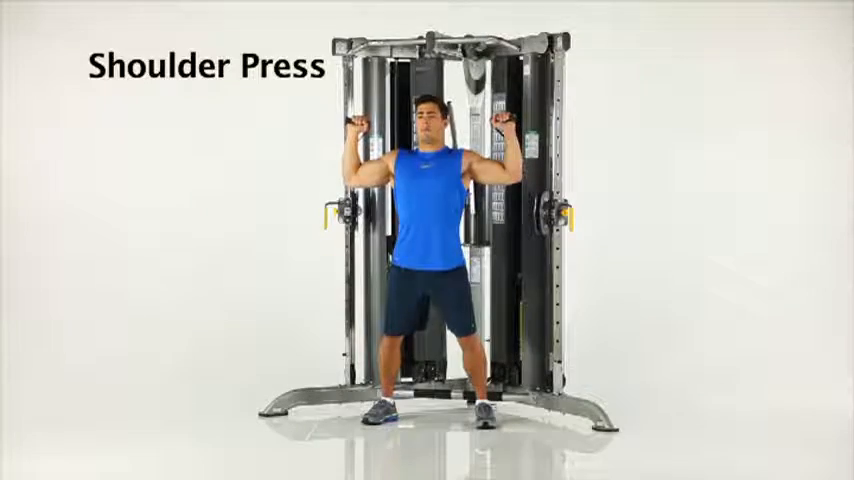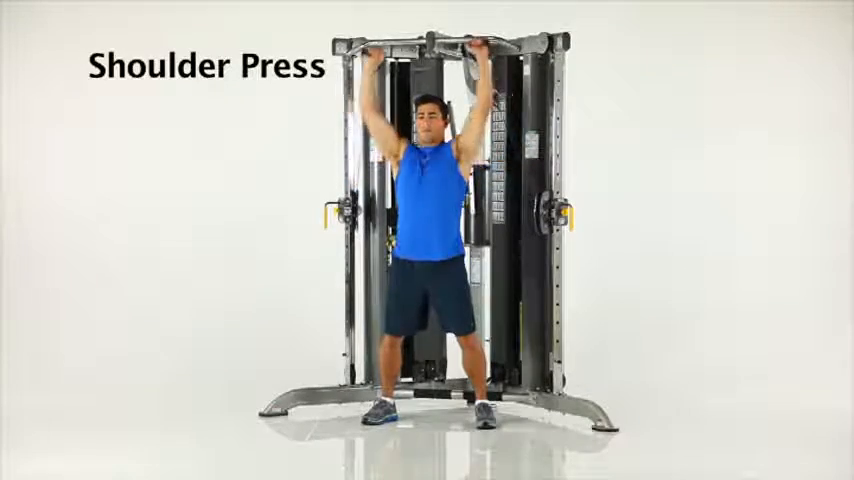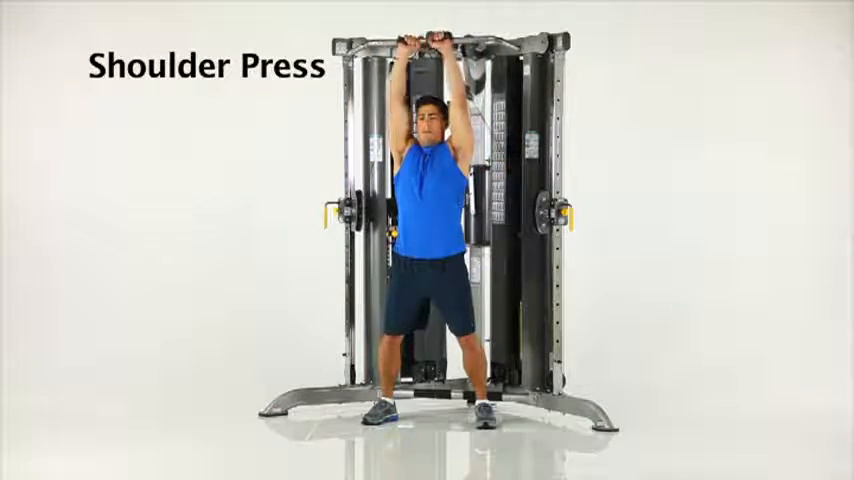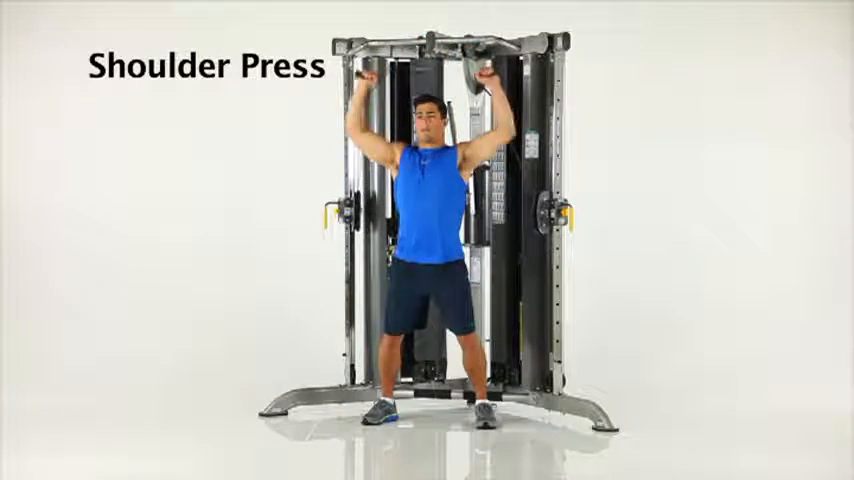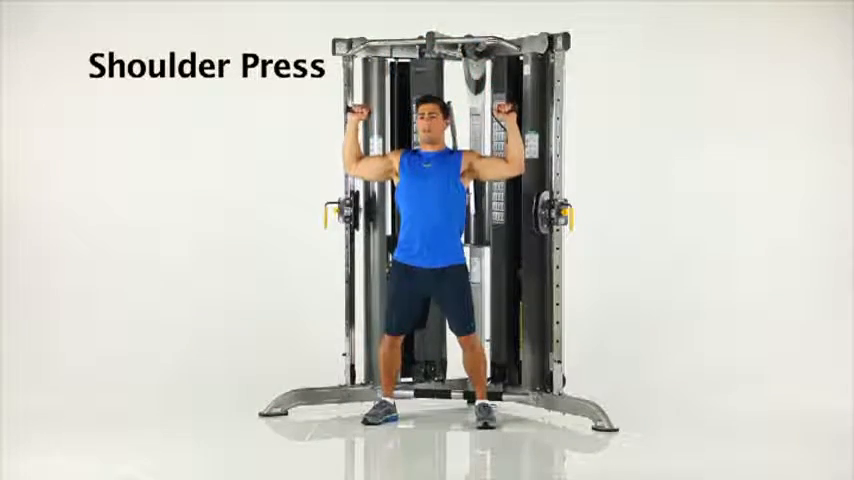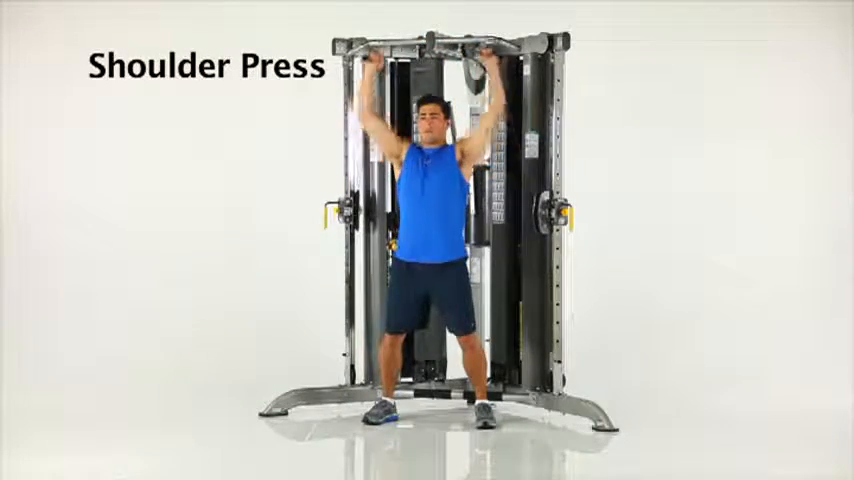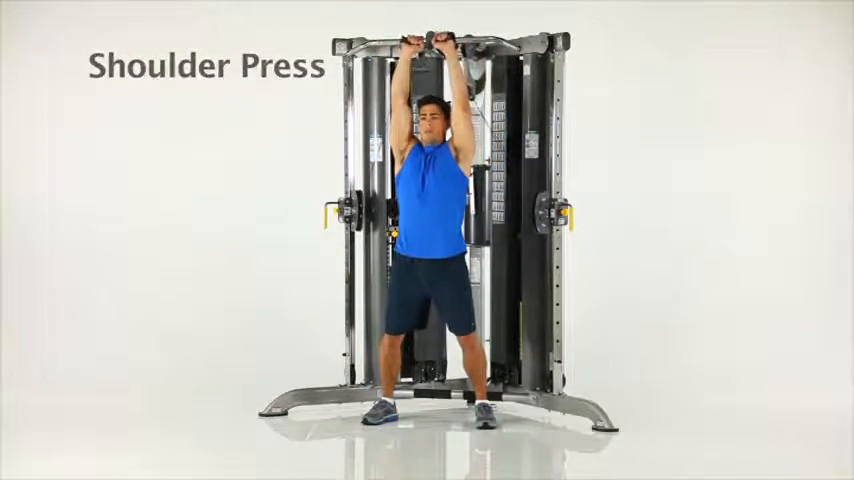
dt=0.7s
person 1, frame 1
left shoulder: (463, 161)
right shoulder: (396, 161)
left elbow: (512, 175)
right elbow: (351, 177)
left wrist: (509, 133)
right wrist: (352, 136)
left hip: (449, 268)
right hip: (405, 267)
left knee: (468, 337)
right knee: (391, 336)
left ankle: (482, 403)
right ankle: (386, 401)
person 1, frame 2
left shoulder: (458, 153)
right shoulder: (400, 153)
left elbow: (483, 106)
right elbow: (369, 112)
left wrist: (483, 60)
right wrist: (369, 67)
left hip: (448, 263)
right hip: (405, 262)
left knee: (467, 337)
right knee: (392, 337)
left ankle: (482, 403)
right ankle: (386, 401)
person 1, frame 3
left shoulder: (456, 153)
right shoulder: (403, 152)
left elbow: (460, 102)
right elbow: (395, 102)
left wrist: (448, 53)
right wrist: (403, 54)
left hip: (448, 263)
right hip: (406, 262)
left knee: (467, 337)
right knee: (391, 336)
left ankle: (482, 403)
right ankle: (386, 402)
person 1, frame 4
left shoulder: (461, 157)
right shoulder: (398, 156)
left elbow: (505, 131)
right elbow: (356, 131)
left wrist: (494, 87)
right wrist: (363, 87)
left hip: (449, 265)
right hip: (406, 264)
left knee: (468, 336)
right knee: (391, 336)
left ankle: (482, 402)
right ankle: (386, 401)
person 1, frame 5
left shoulder: (464, 161)
right shoulder: (398, 161)
left elbow: (515, 167)
right elbow: (352, 166)
left wrist: (511, 124)
right wrist: (353, 123)
left hip: (451, 267)
right hip: (407, 266)
left knee: (468, 337)
right knee: (391, 336)
left ankle: (482, 403)
right ankle: (387, 402)
person 1, frame 6
left shoulder: (461, 154)
right shoulder: (402, 153)
left elbow: (494, 114)
right elbow: (367, 116)
left wrist: (492, 68)
right wrist: (370, 72)
left hip: (449, 265)
right hip: (406, 264)
left knee: (468, 337)
right knee: (392, 336)
left ankle: (482, 402)
right ankle: (387, 401)
person 1, frame 7
left shoulder: (457, 153)
right shoulder: (405, 152)
left elbow: (462, 102)
right elbow: (397, 102)
left wrist: (450, 54)
right wrist: (407, 55)
left hip: (448, 263)
right hip: (406, 262)
left knee: (467, 336)
right knee: (392, 335)
left ankle: (482, 402)
right ankle: (386, 401)
